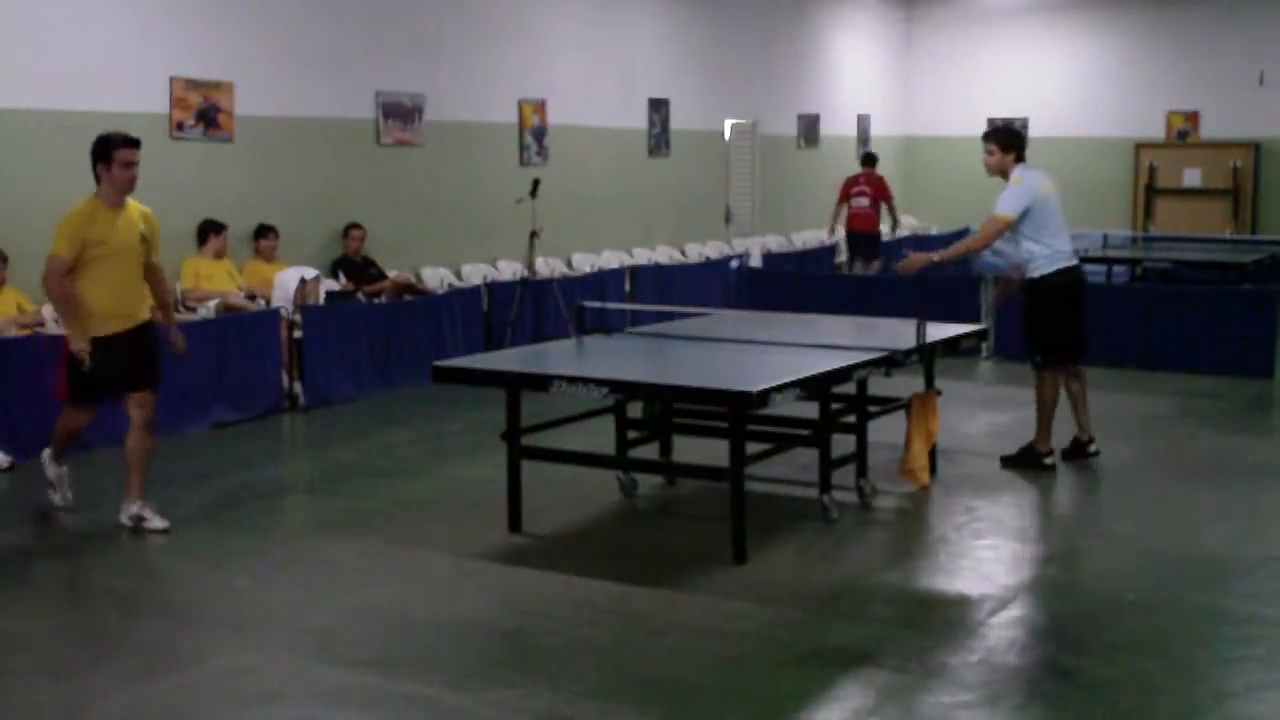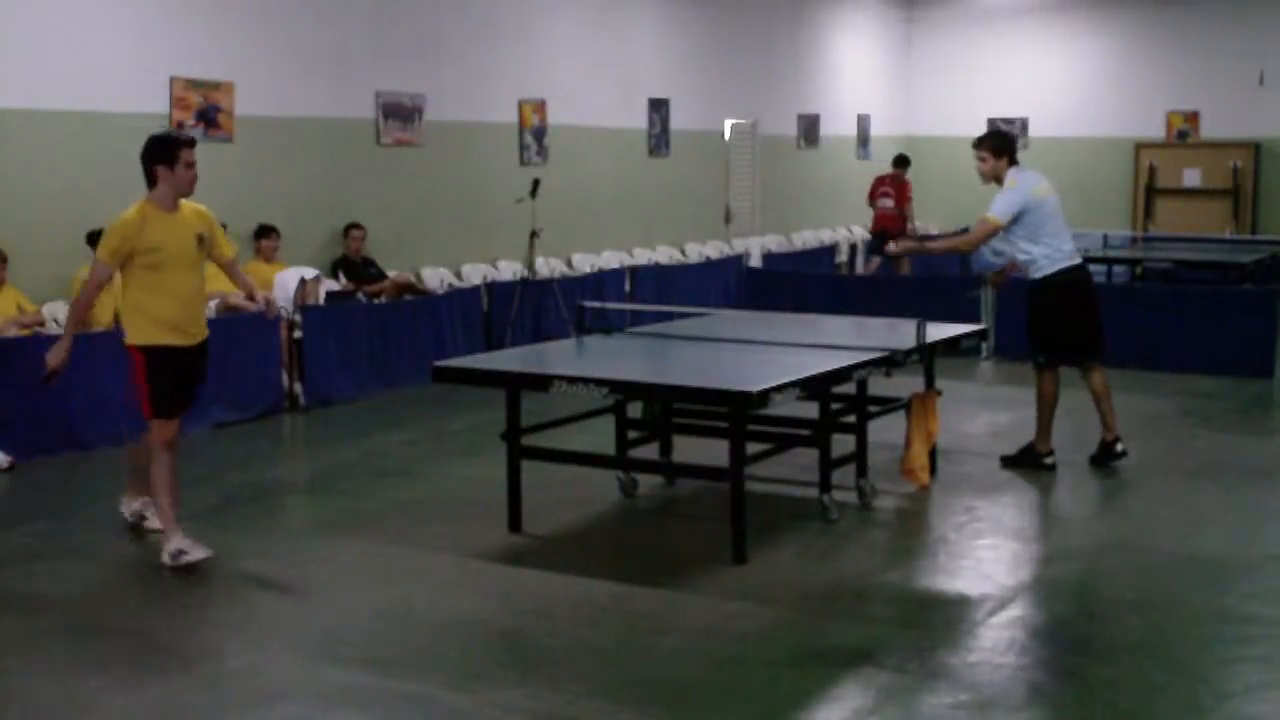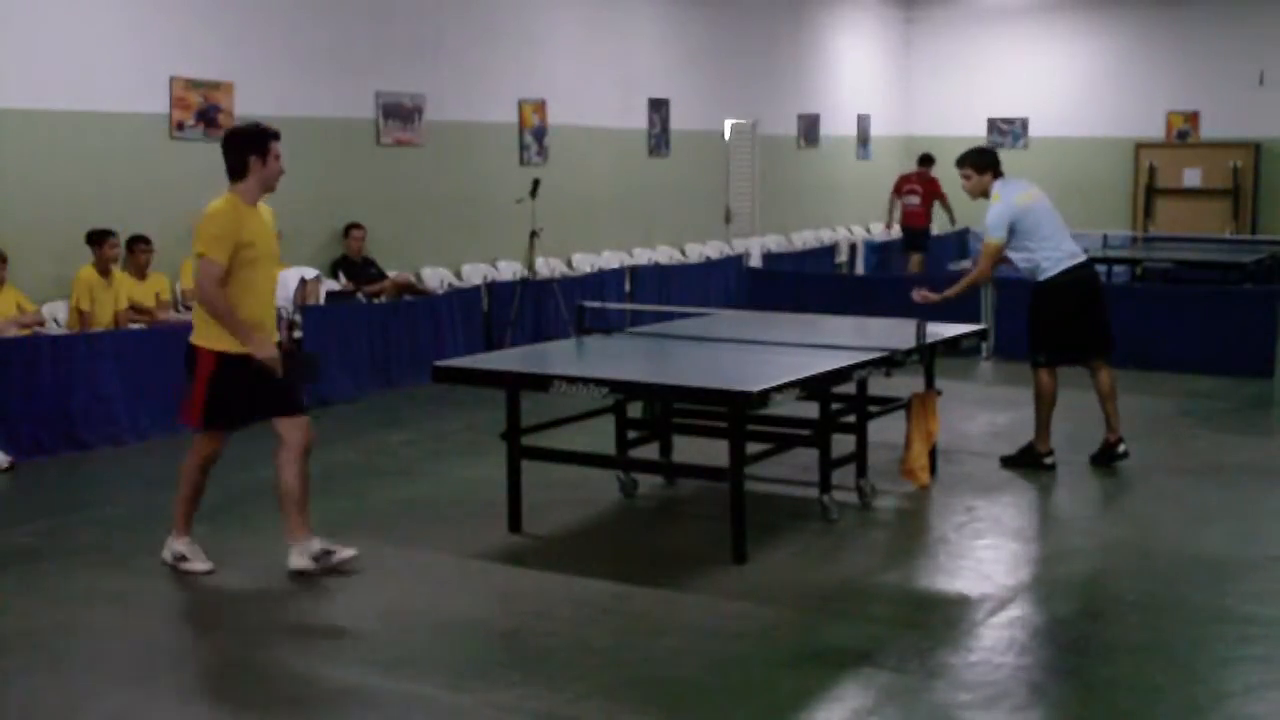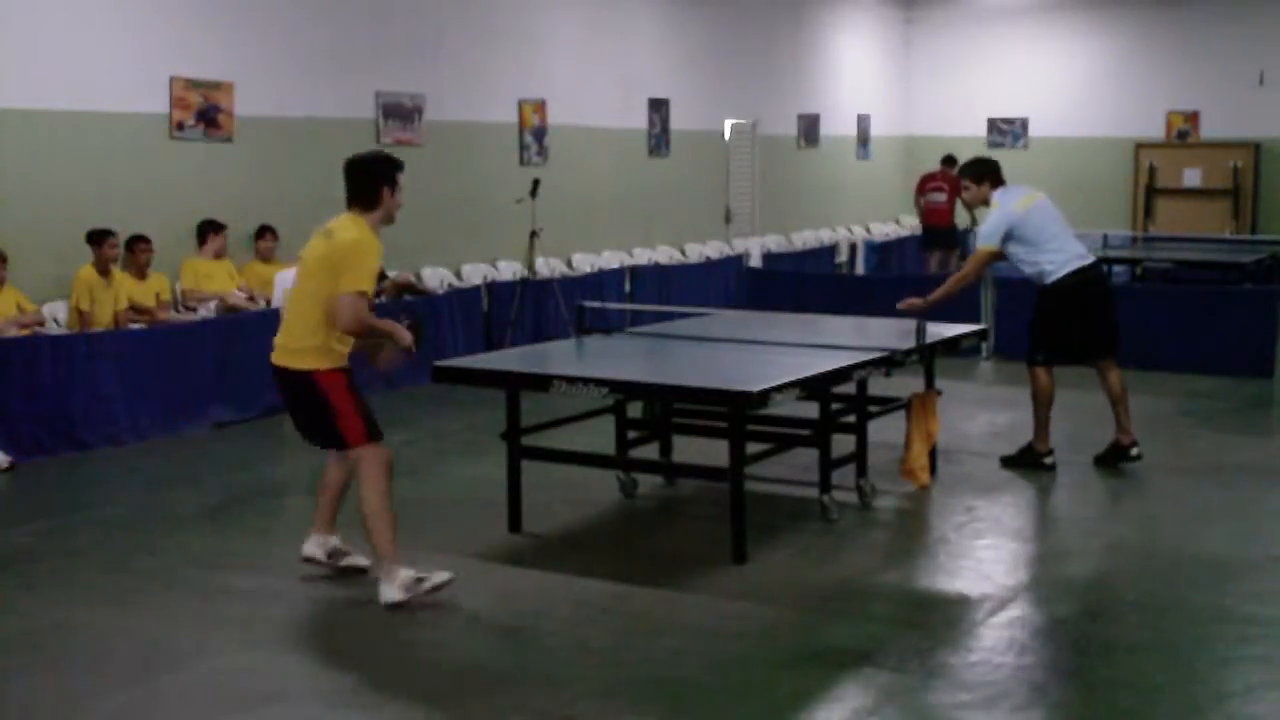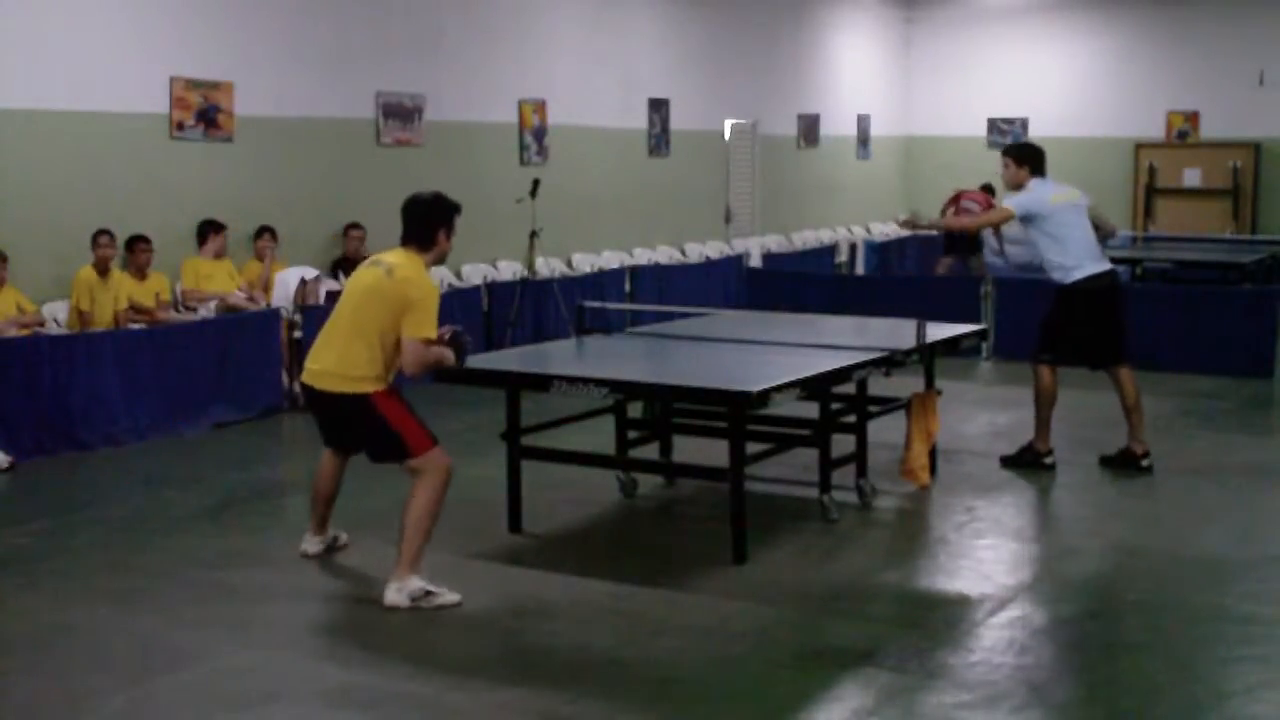
dt=0.4s
person 1, frame 1
left shoulder: (143, 217)
right shoulder: (78, 220)
left elbow: (153, 274)
right elbow: (56, 281)
left wrist: (171, 326)
right wrist: (76, 334)
left hip: (137, 330)
right hip: (89, 336)
left knee: (142, 414)
right knee: (80, 417)
left ankle: (134, 504)
right ankle: (54, 460)
person 1, frame 2
left shoulder: (201, 217)
right shoulder: (129, 225)
left elbow: (229, 264)
right elbow: (94, 284)
left wrist: (254, 294)
right wrist: (65, 341)
left hip: (193, 342)
right hip: (151, 343)
left knee: (161, 432)
right knee: (164, 435)
left ankle: (137, 498)
right ankle: (173, 539)
person 1, frame 3
left shoulder: (261, 214)
right shoulder: (218, 216)
right elbow: (206, 290)
right wrist: (250, 341)
left hip: (262, 351)
right hip: (221, 352)
left knee: (296, 439)
right knee: (208, 447)
left ankle: (303, 545)
right ankle: (178, 539)
person 1, frame 4
left shoulder: (333, 230)
right shoulder: (363, 243)
right elbow: (346, 316)
left wrist: (376, 333)
right wrist: (393, 332)
left hip: (292, 358)
right hip: (313, 364)
left knee: (349, 446)
right knee: (375, 460)
left ankle: (322, 540)
right ankle: (394, 576)
person 1, frame 5
left shoulder: (376, 263)
right shoulder: (420, 285)
right elbow: (412, 364)
left wrist: (426, 340)
right wrist: (442, 354)
left hip: (316, 378)
right hip: (356, 388)
left knee: (338, 449)
right knee: (435, 467)
left ankle: (317, 535)
right ankle: (403, 582)
person 2, frame 1
left shoulder: (1019, 189)
right shoulder: (1035, 178)
left elbow: (982, 240)
left wrist: (931, 258)
right wrist: (1022, 275)
left hip: (1048, 283)
right hip: (1067, 275)
left knee: (1047, 367)
right knee: (1068, 363)
left ankle: (1042, 449)
right ankle: (1084, 437)
person 2, frame 2
left shoulder: (1013, 193)
right shoulder: (1032, 180)
left elbow: (971, 241)
left wrist: (918, 247)
right wrist: (1008, 268)
left hip: (1052, 284)
right hip: (1074, 275)
left knee: (1046, 366)
right knee: (1089, 361)
left ankle: (1042, 449)
right ankle: (1111, 438)
person 2, frame 3
left shoulder: (1000, 209)
right shoulder: (1021, 187)
left elbow: (983, 273)
left wrist: (942, 296)
right wrist: (996, 257)
left hip: (1057, 284)
right hip: (1082, 274)
left knee: (1044, 365)
right knee: (1096, 359)
left ankle: (1042, 449)
right ankle: (1114, 438)
person 2, frame 4
left shoulder: (998, 216)
right shoulder: (1026, 194)
left elbow: (969, 274)
left wrist: (926, 301)
right wrist: (993, 255)
left hip: (1064, 287)
right hip: (1091, 275)
left knee: (1040, 363)
right knee: (1104, 360)
left ankle: (1041, 449)
right ankle: (1125, 439)
person 2, frame 5
left shoulder: (1029, 198)
right shoulder: (1069, 191)
left elbow: (978, 222)
right elbow: (1108, 229)
left wrist: (931, 224)
left hip: (1078, 289)
right hip: (1105, 281)
left knee: (1045, 363)
right knee: (1117, 364)
left ankle: (1041, 448)
right ankle: (1138, 449)
